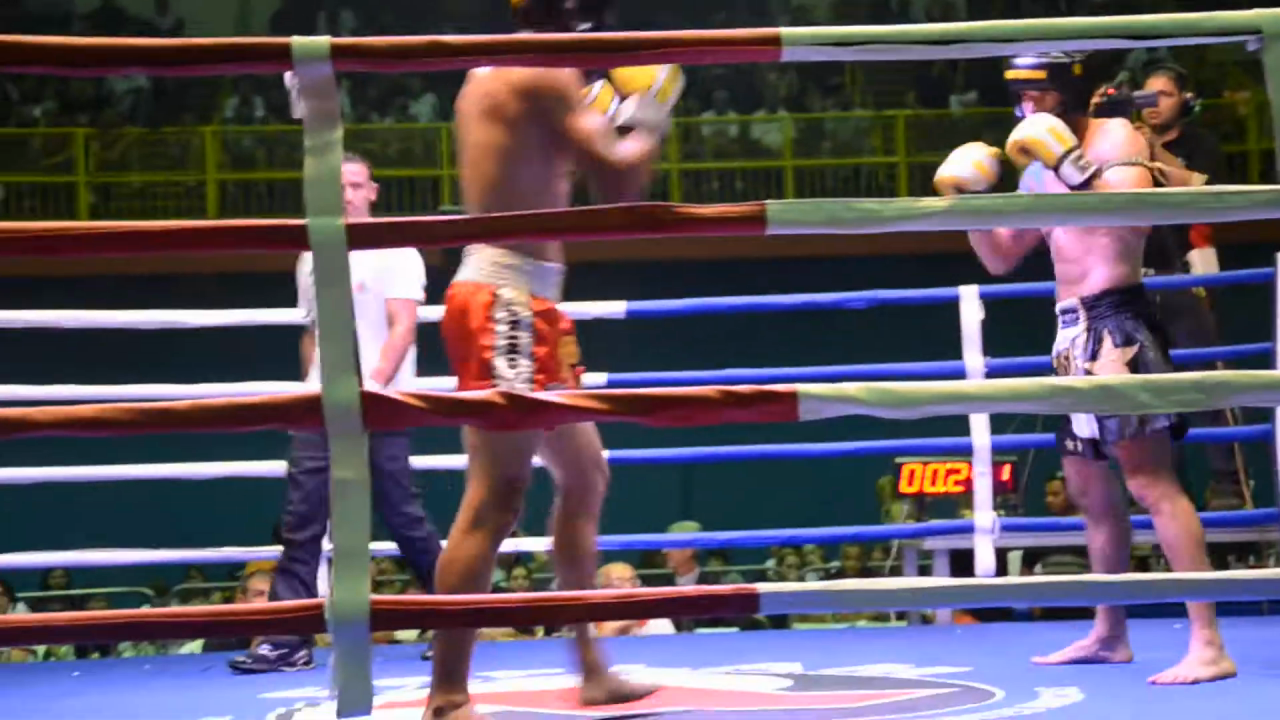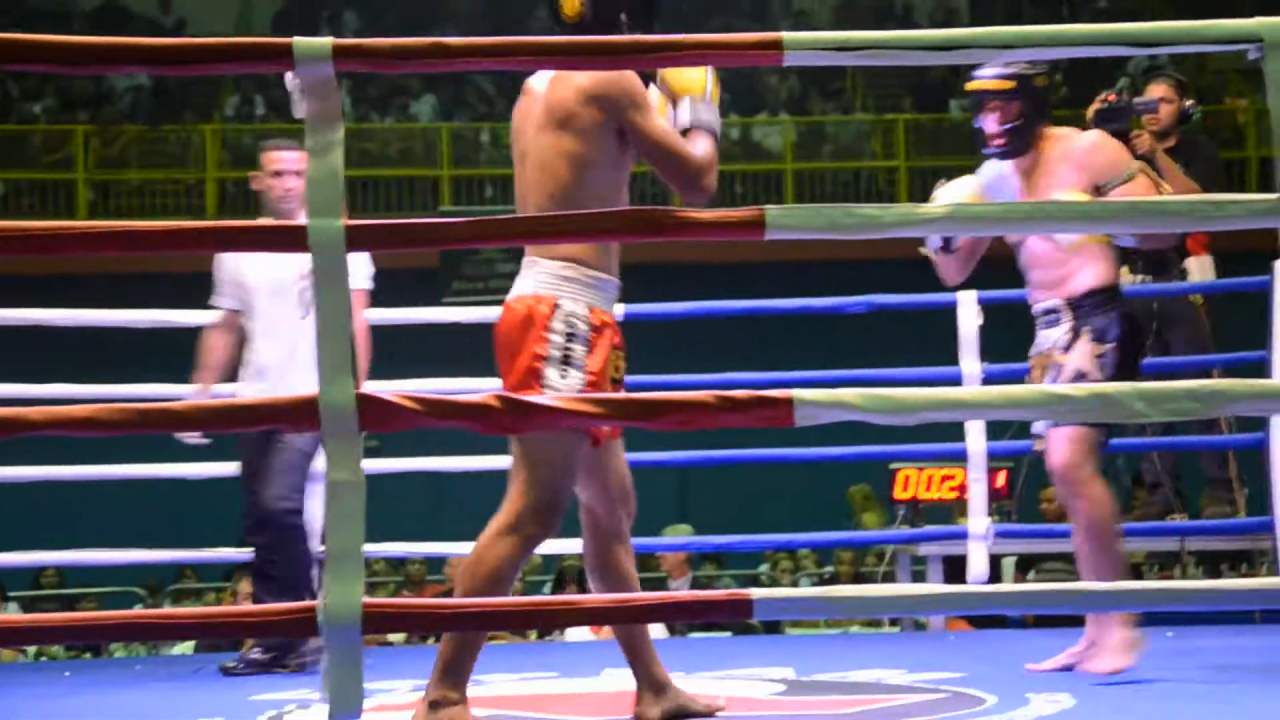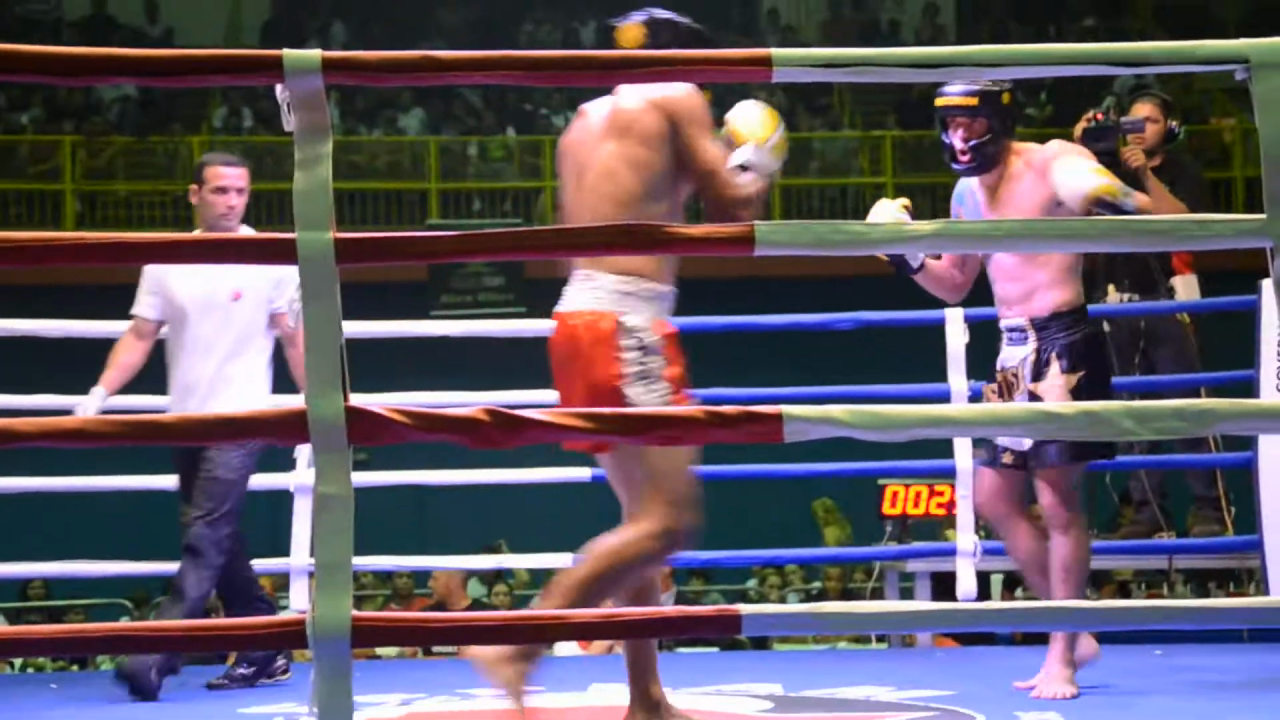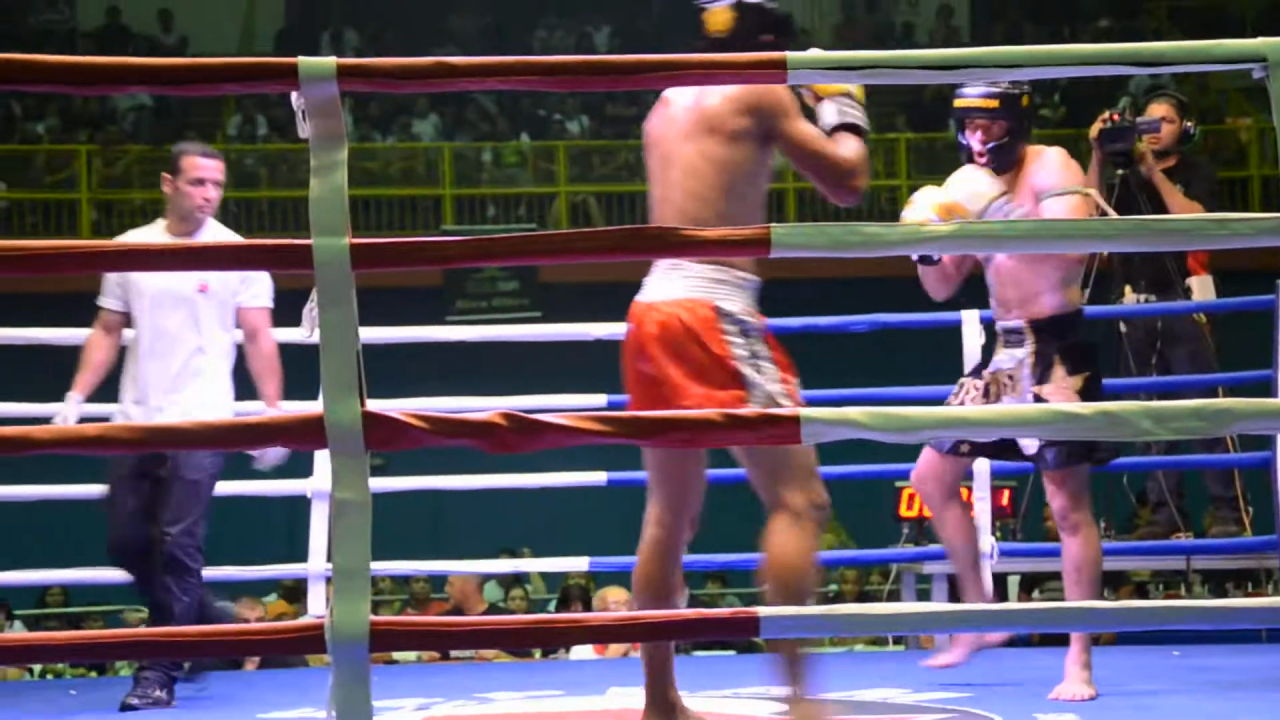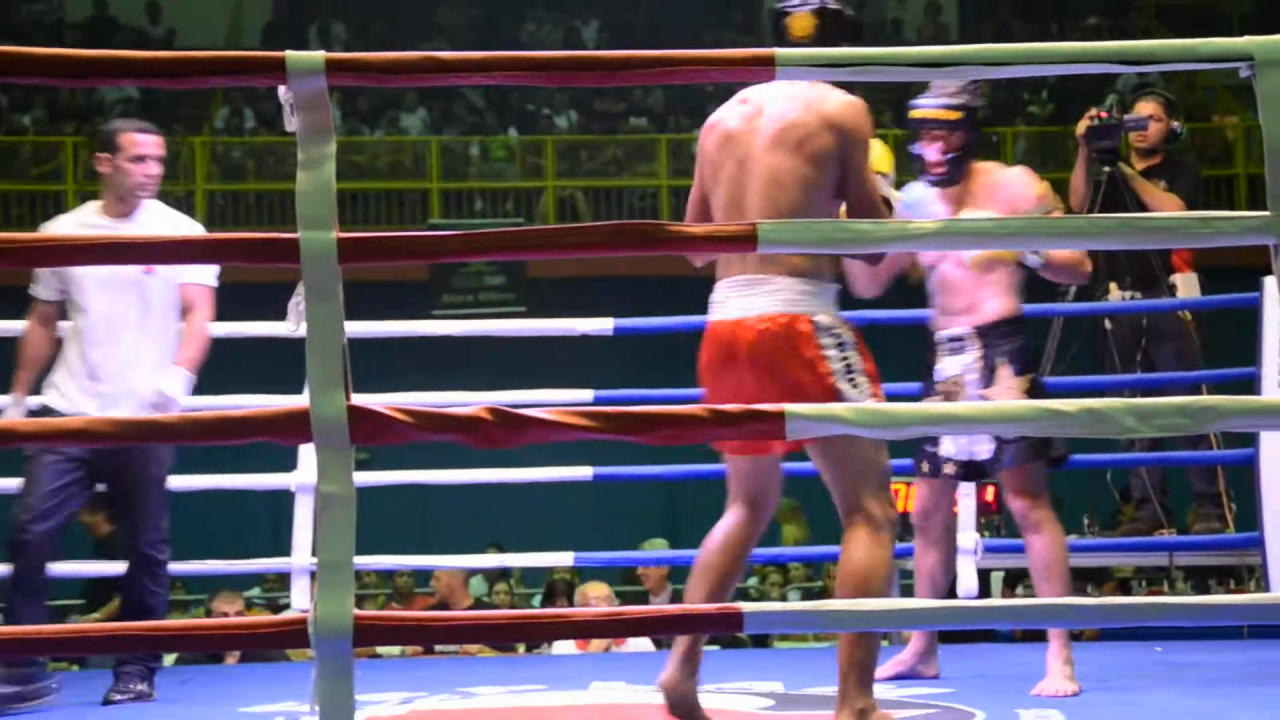
dt=0.2s
person 1, frame 1
left shoulder: (498, 73)
right shoulder: (546, 71)
right elbow: (623, 181)
left wrist: (594, 117)
right wrist: (645, 113)
left hip: (520, 302)
right hip: (507, 301)
left knee: (584, 475)
right knee: (492, 502)
person 1, frame 2
left shoulder: (539, 88)
right shoulder: (611, 82)
right elbow: (697, 184)
right wrist: (699, 120)
left hip: (557, 311)
right hip: (565, 314)
left knee: (612, 508)
right knee: (530, 513)
person 1, frame 3
left shoulder: (582, 124)
right shoulder: (675, 99)
right elbow: (732, 210)
right wrist: (756, 161)
left hip: (585, 316)
right hip: (624, 324)
left knee: (659, 511)
right knee: (667, 520)
right ankle: (514, 648)
person 1, frame 4
left shoulder: (668, 106)
right shoulder: (759, 91)
right elbow: (846, 184)
right wrist: (845, 112)
left hip: (655, 311)
right hip: (714, 313)
left knee: (671, 512)
right knee: (800, 500)
person 1, frame 5
left shoulder: (722, 119)
right shoulder: (838, 107)
right wrist: (872, 187)
left hip: (726, 324)
right hip: (797, 322)
left knee: (749, 505)
right knee: (868, 514)
left ankle: (682, 664)
person 2, frame 1
left shoulder: (1115, 137)
right shoulder: (1036, 166)
left elbow: (1137, 219)
right elbow: (997, 259)
left wrist: (1075, 168)
right wrist: (968, 197)
left hip: (1119, 325)
right hip: (1072, 334)
left knee: (1149, 478)
right knee: (1089, 486)
left ankle: (1207, 644)
right ankle: (1110, 631)
person 2, frame 2
left shoulder: (1089, 149)
right shoulder: (990, 178)
right elbow: (954, 271)
right wrist: (939, 235)
left hip: (1099, 323)
right hip: (1050, 336)
left knee: (1070, 459)
right knee: (1072, 479)
left ankle: (1116, 622)
right ankle: (1099, 634)
person 2, frame 3
left shoulder: (1055, 159)
right shoulder: (966, 193)
left elbow: (1144, 214)
right elbow: (953, 286)
left wrist: (1106, 195)
right wrist: (903, 254)
left hip: (1062, 346)
right hip: (1011, 354)
left knee: (1060, 503)
right knee: (995, 501)
left ankle: (1062, 658)
right ankle: (1072, 632)
person 2, frame 4
left shoulder: (1052, 168)
right shoulder: (973, 185)
left elbow: (1074, 246)
right elbow: (942, 288)
left wrist: (997, 210)
left hip: (1057, 352)
right hip: (1005, 355)
left knee: (1069, 506)
right knee: (933, 476)
left ankle: (1080, 661)
person 2, frame 5
left shoulder: (1013, 185)
right shoulder: (913, 197)
left elbow: (1078, 267)
right elbow: (867, 286)
left wrist: (1029, 253)
left hip: (999, 357)
right hip: (944, 363)
left knee: (1027, 504)
right knee: (929, 513)
left ankle: (1059, 657)
right ankle: (920, 649)
person 3, frame 1
left shoulder: (395, 252)
right shoulder: (312, 258)
left elbow: (402, 329)
left wrist: (371, 391)
right wrist: (312, 391)
left knee: (402, 518)
right knee: (299, 527)
right ankle: (289, 640)
person 3, frame 2
right shoulder: (233, 251)
left elbow: (356, 323)
right elbow: (224, 329)
left wrist: (357, 393)
right wrist: (197, 393)
left hip: (310, 401)
left knee: (280, 506)
right knee: (261, 527)
right ankle: (277, 641)
person 3, frame 3
left shoulder: (271, 261)
right shoulder: (164, 263)
left elbow: (294, 340)
right elbow: (138, 337)
right wrist: (99, 393)
left knee: (203, 539)
right knee: (219, 544)
left ankle: (159, 656)
right ankle: (266, 653)
person 3, frame 4
right shoulder: (128, 249)
left elbow: (259, 338)
right elbow: (106, 332)
left wrist: (272, 412)
right wrist: (74, 398)
left hip: (198, 426)
right hip: (133, 423)
left knee: (178, 548)
right knee: (130, 544)
left ankle: (160, 670)
right ankle: (205, 627)
person 3, frame 5
left shoulder: (182, 233)
right shoulder: (60, 233)
left elbow: (199, 313)
left wrist: (180, 376)
left hip: (145, 417)
right hip: (68, 410)
left knee: (146, 547)
left ankle: (137, 666)
person 4, frame 1
left shoulder: (1201, 145)
left elbow: (1197, 191)
left wrist: (1161, 151)
left hip: (1186, 273)
left knee: (1205, 377)
left ankle: (1228, 484)
person 4, frame 2
left shoulder: (1197, 150)
right shoulder: (1125, 152)
left elbow: (1194, 200)
left wrist: (1157, 157)
left hip: (1181, 280)
right hip: (1134, 285)
left knee: (1200, 384)
left ankle: (1222, 490)
right ankle: (1160, 492)
person 4, frame 3
left shoulder: (1182, 169)
right shoulder: (1112, 171)
left elbow: (1182, 220)
left wrist: (1145, 175)
left hip: (1167, 299)
right hip: (1119, 304)
left knee: (1186, 404)
left ankle: (1209, 510)
right ankle: (1147, 512)
person 4, frame 4
left shoulder: (1196, 170)
right shoulder: (1126, 171)
left elbow: (1195, 218)
left wrist: (1155, 174)
right wrist: (1098, 155)
left hip: (1183, 300)
right hip: (1135, 304)
left knee: (1203, 404)
left ankle: (1228, 510)
right ankle: (1164, 512)
person 4, frame 5
left shoulder: (1181, 168)
right shoulder: (1110, 170)
left elbow: (1172, 210)
right elbow: (1079, 204)
left wrist: (1129, 172)
right wrist: (1085, 152)
left hip: (1167, 297)
right hip: (1120, 302)
left knee: (1188, 401)
left ankle: (1211, 507)
right ankle: (1148, 508)
